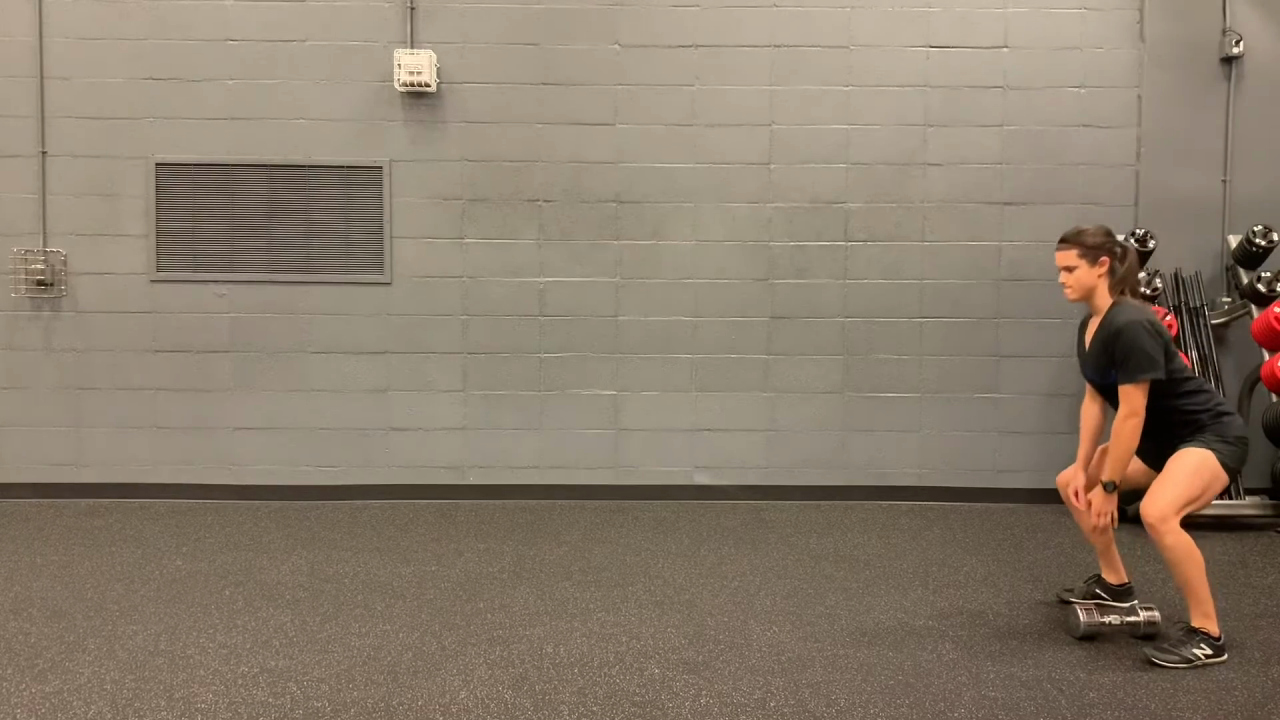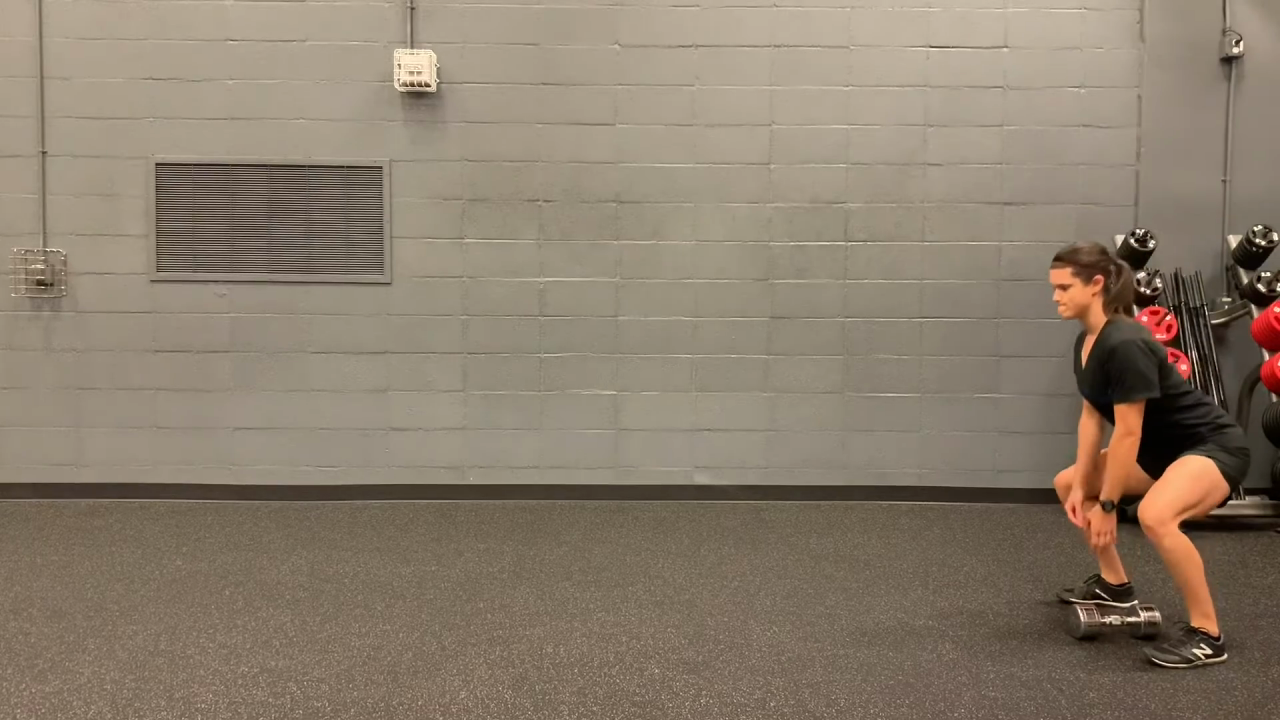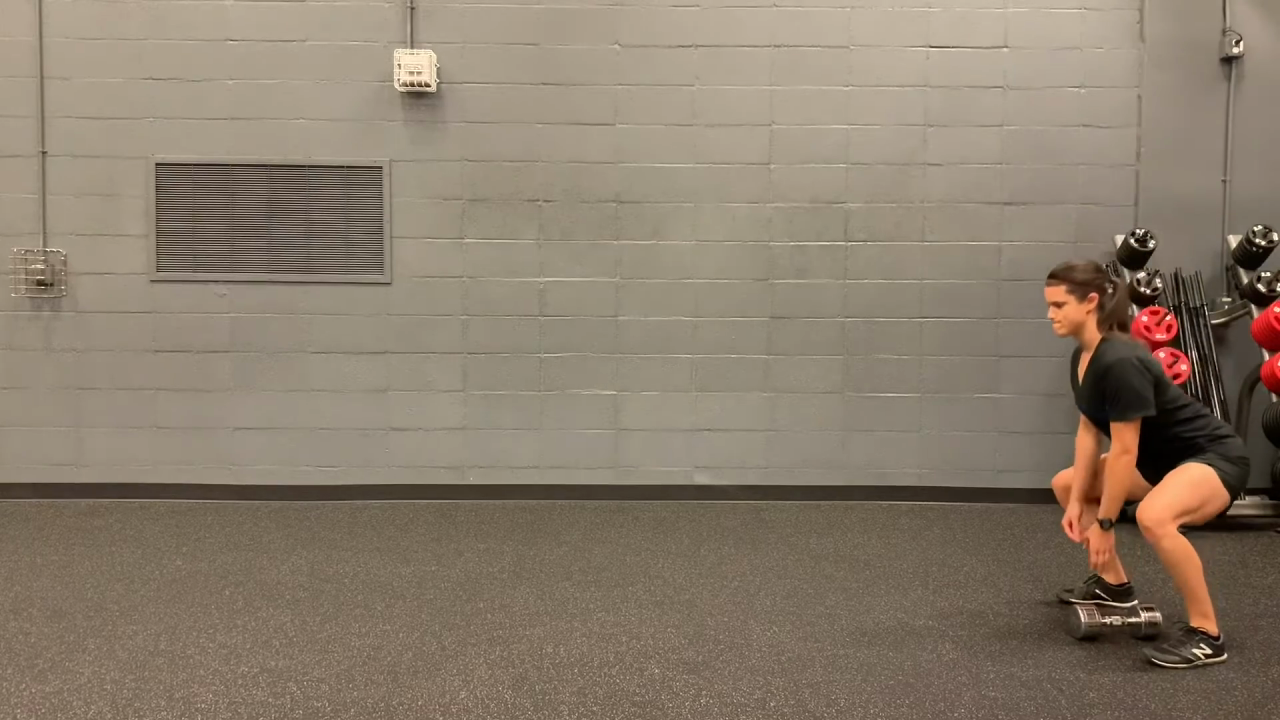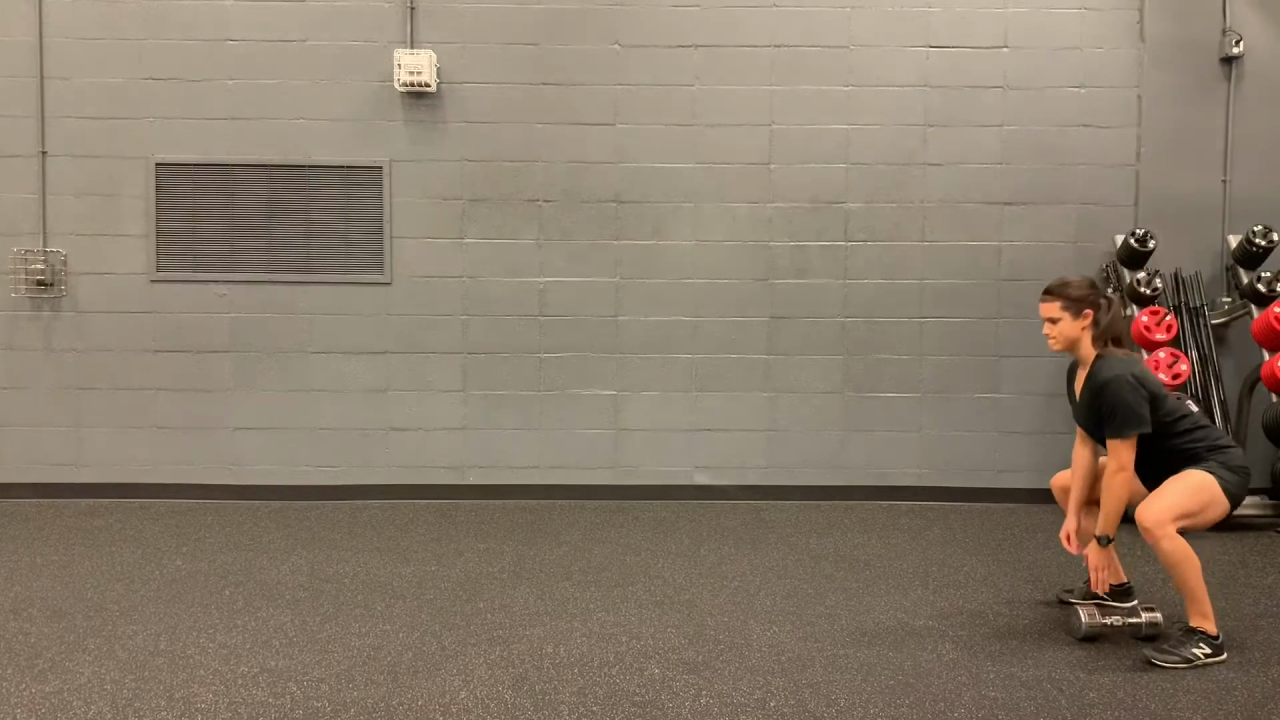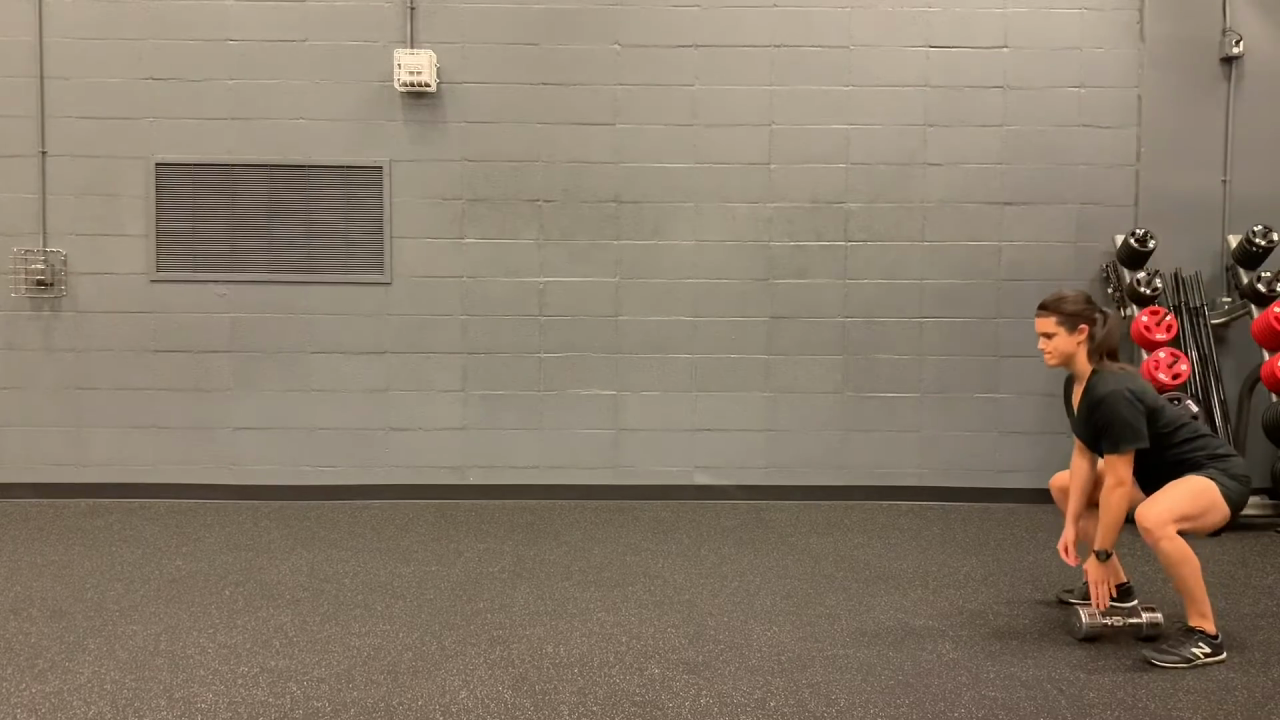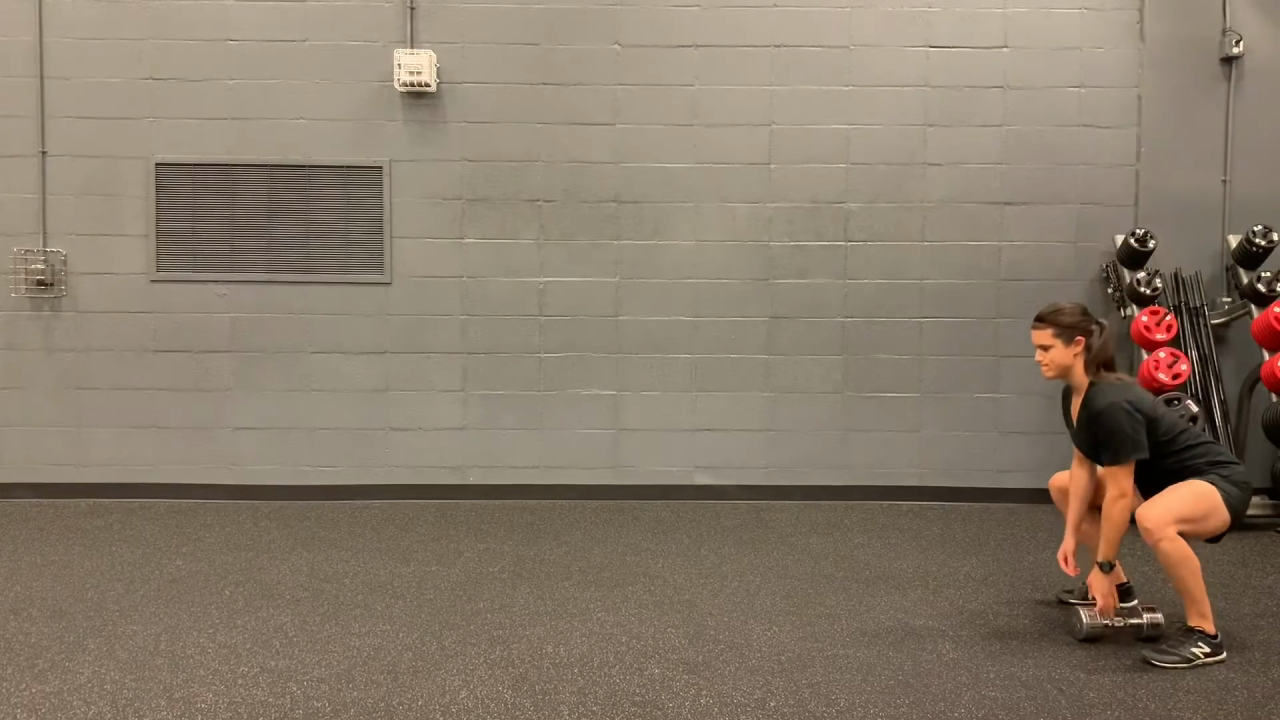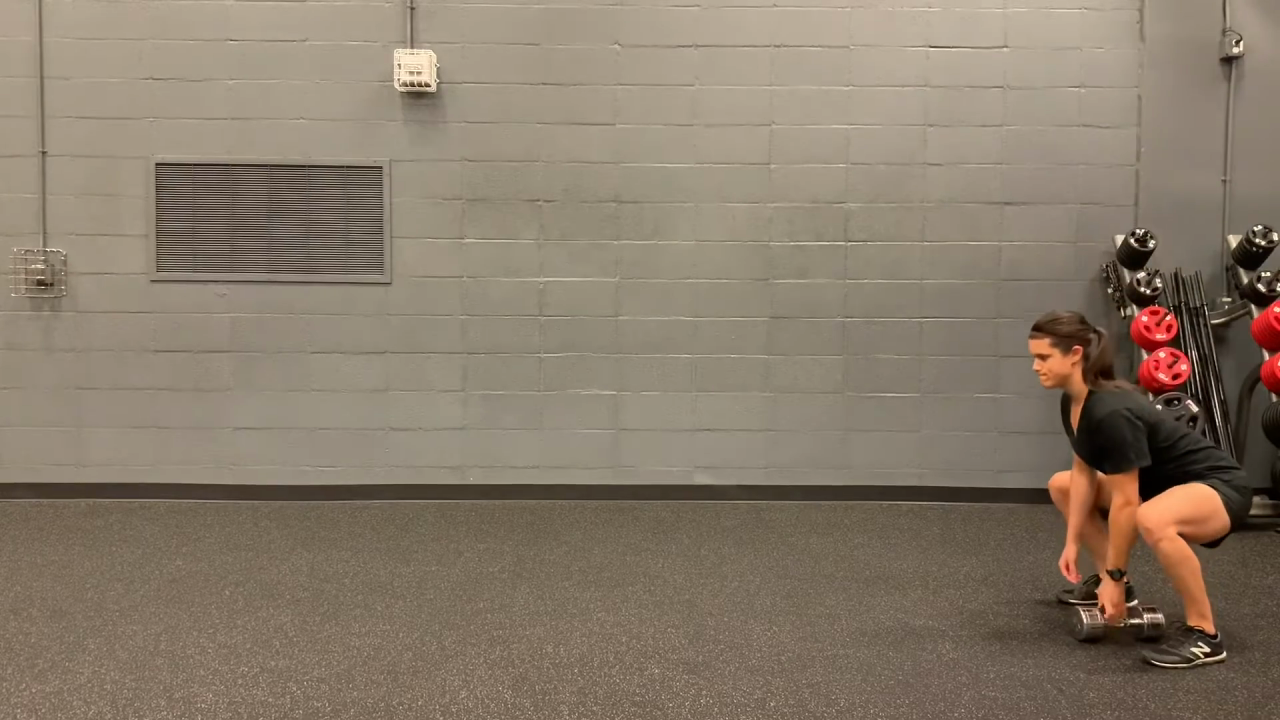
dt=0.1s
person 1, frame 1
left shoulder: (1130, 326)
right shoulder: (1088, 326)
left elbow: (1132, 415)
right elbow: (1094, 401)
left wrist: (1108, 489)
right wrist: (1082, 471)
left hip: (1213, 436)
right hip: (1162, 438)
left knee: (1157, 512)
right knee: (1069, 485)
left ankle: (1207, 634)
right ankle: (1115, 584)
person 1, frame 2
left shoulder: (1126, 345)
right shoulder: (1085, 342)
left elbow: (1129, 434)
right elbow: (1092, 416)
left wrist: (1106, 507)
right wrist: (1080, 486)
left hip: (1213, 446)
right hip: (1163, 448)
left knee: (1155, 515)
right knee: (1067, 485)
left ankle: (1206, 634)
right ankle: (1114, 583)
person 1, frame 3
left shoulder: (1121, 362)
right shoulder: (1081, 358)
left elbow: (1124, 453)
right elbow: (1089, 432)
left wrist: (1104, 525)
right wrist: (1077, 502)
left hip: (1215, 457)
right hip: (1162, 458)
left knee: (1153, 516)
right knee: (1065, 484)
left ankle: (1206, 634)
right ankle: (1115, 585)
person 1, frame 4
left shoulder: (1117, 379)
right shoulder: (1078, 372)
left elbow: (1121, 469)
right elbow: (1085, 445)
left wrist: (1101, 542)
right wrist: (1074, 515)
left hip: (1214, 466)
right hip: (1161, 466)
left knee: (1152, 518)
right knee: (1063, 485)
left ankle: (1205, 634)
right ankle: (1116, 585)
person 1, frame 5
left shoulder: (1113, 393)
right shoulder: (1074, 385)
left elbow: (1118, 484)
right elbow: (1084, 456)
left wrist: (1100, 556)
right wrist: (1071, 525)
left hip: (1218, 476)
right hip: (1161, 475)
left knee: (1152, 519)
right knee: (1062, 485)
left ankle: (1204, 634)
right ankle: (1115, 585)
person 1, frame 6
left shoulder: (1112, 404)
right shoulder: (1073, 395)
left elbow: (1120, 495)
right elbow: (1083, 466)
left wrist: (1103, 568)
right wrist: (1070, 535)
left hip: (1218, 482)
right hip: (1160, 479)
left knee: (1152, 519)
right knee: (1061, 486)
left ankle: (1204, 634)
right ankle: (1118, 587)
person 1, frame 7
left shoulder: (1113, 413)
right shoulder: (1072, 403)
left elbow: (1125, 503)
right elbow: (1084, 473)
left wrist: (1116, 577)
right wrist: (1072, 542)
left hip: (1219, 487)
right hip: (1163, 484)
left knee: (1152, 520)
right knee: (1060, 486)
left ankle: (1203, 634)
right ankle: (1104, 583)
